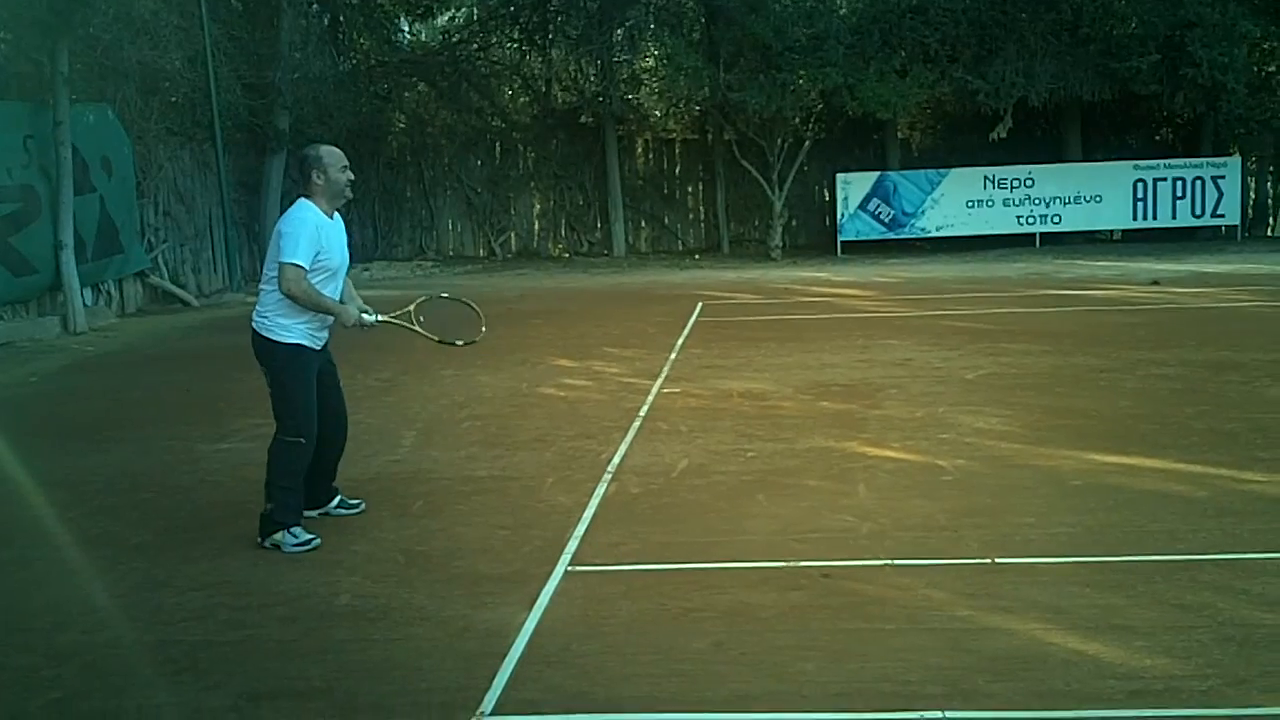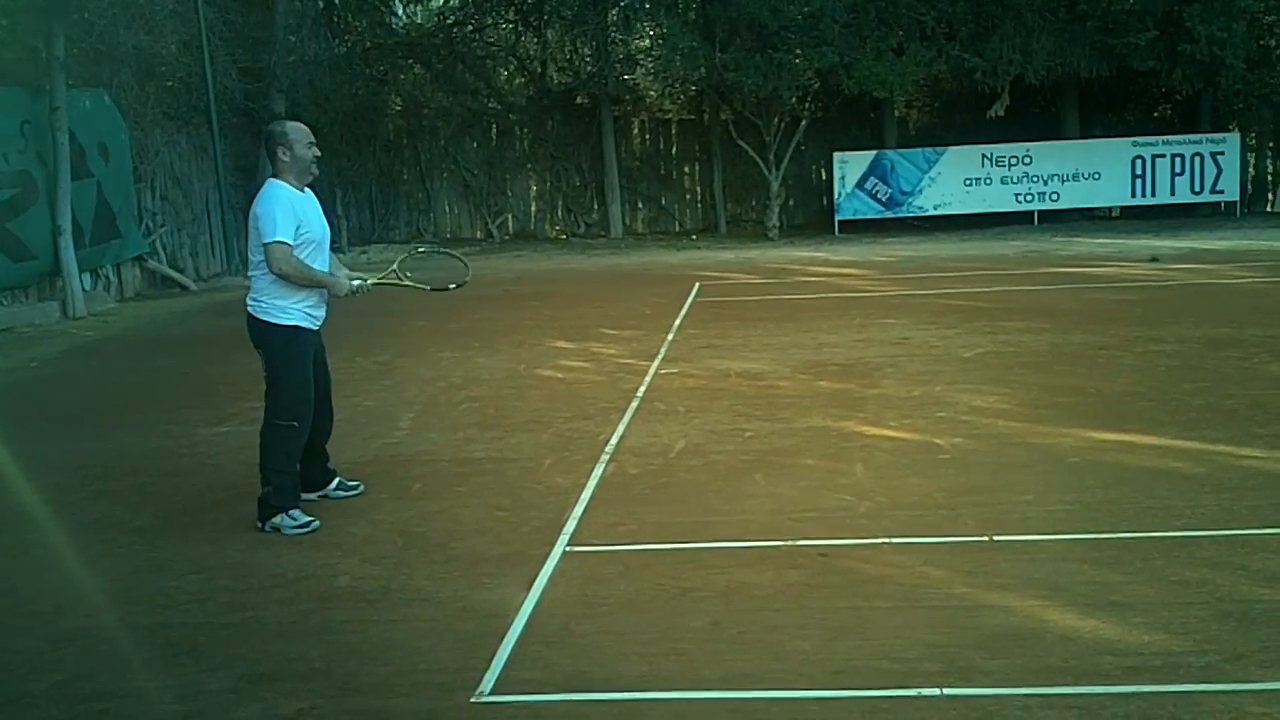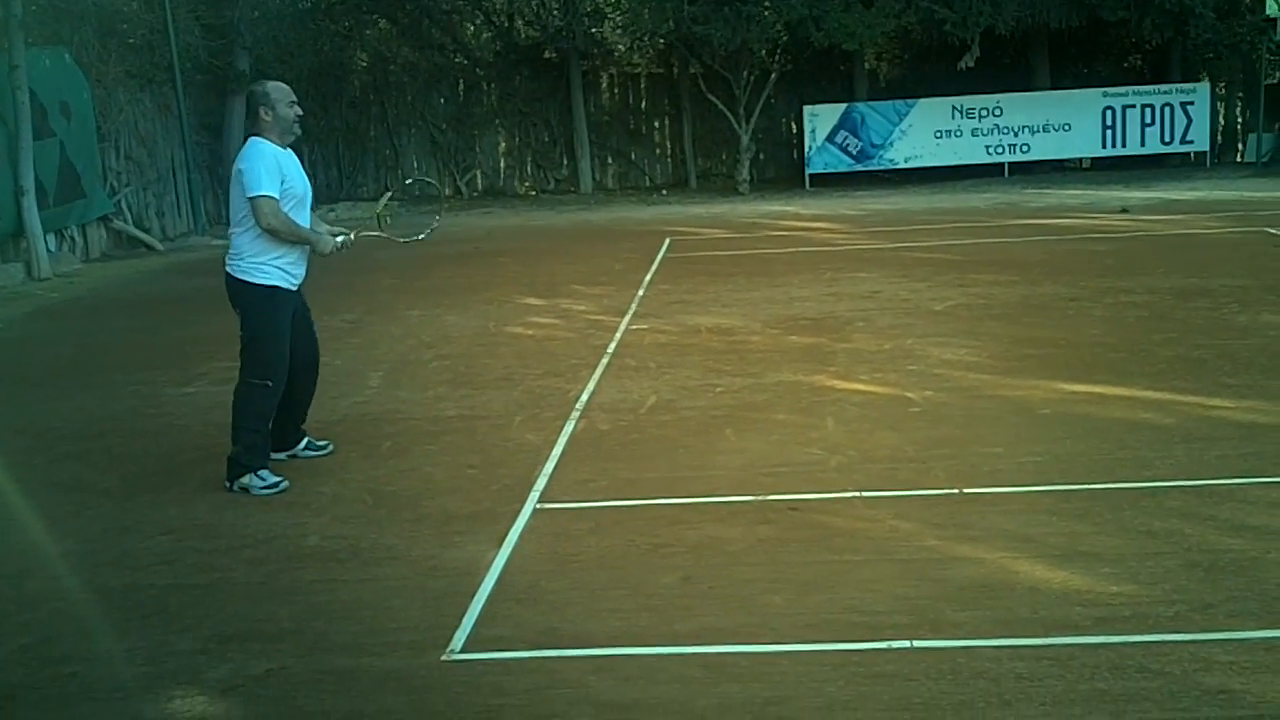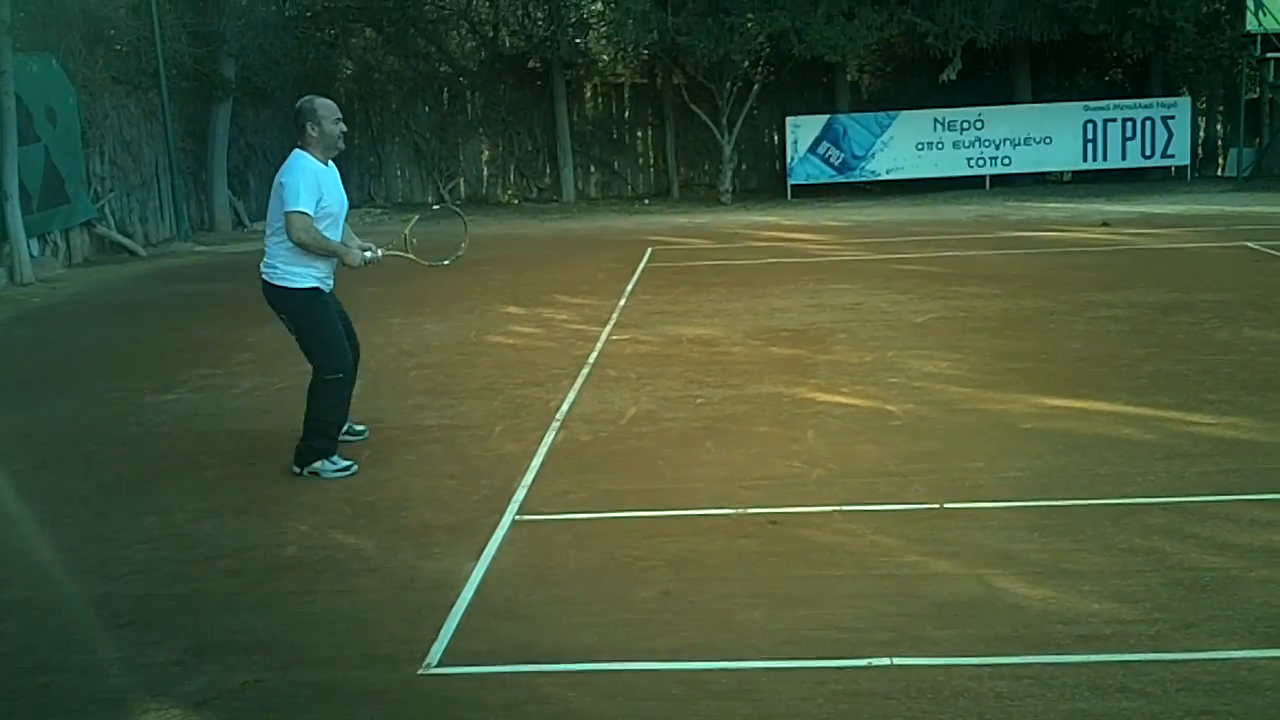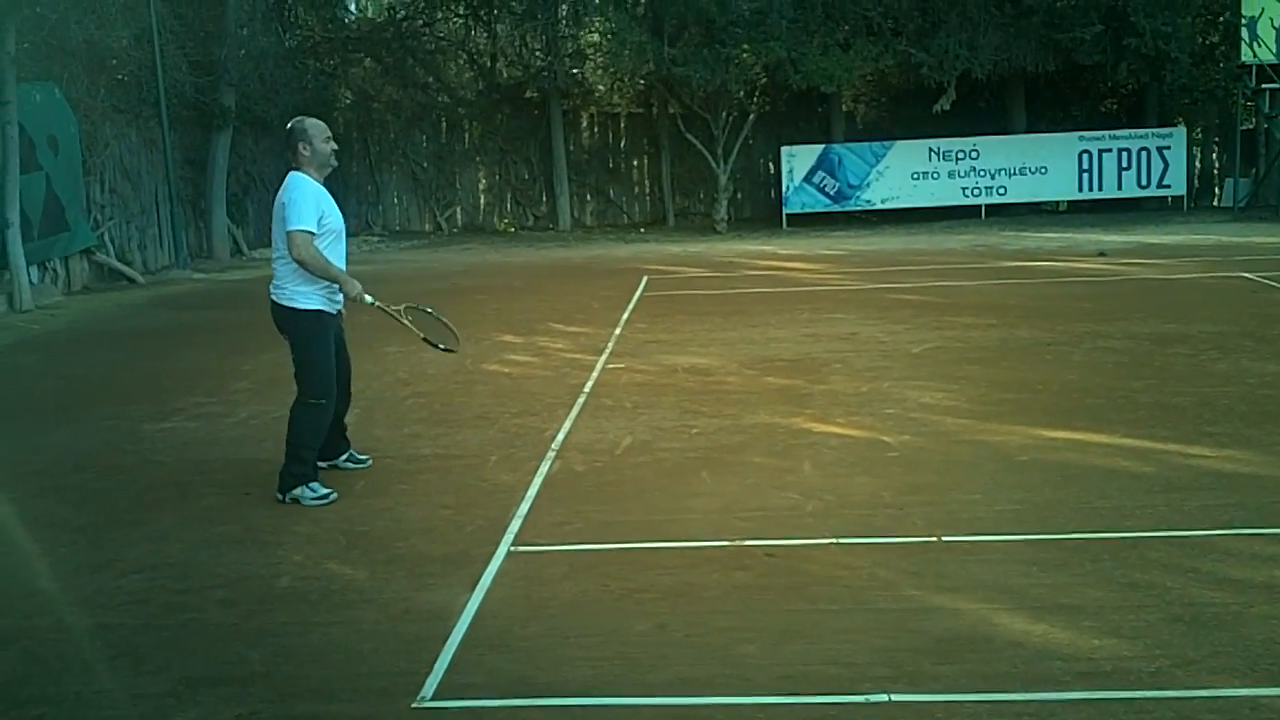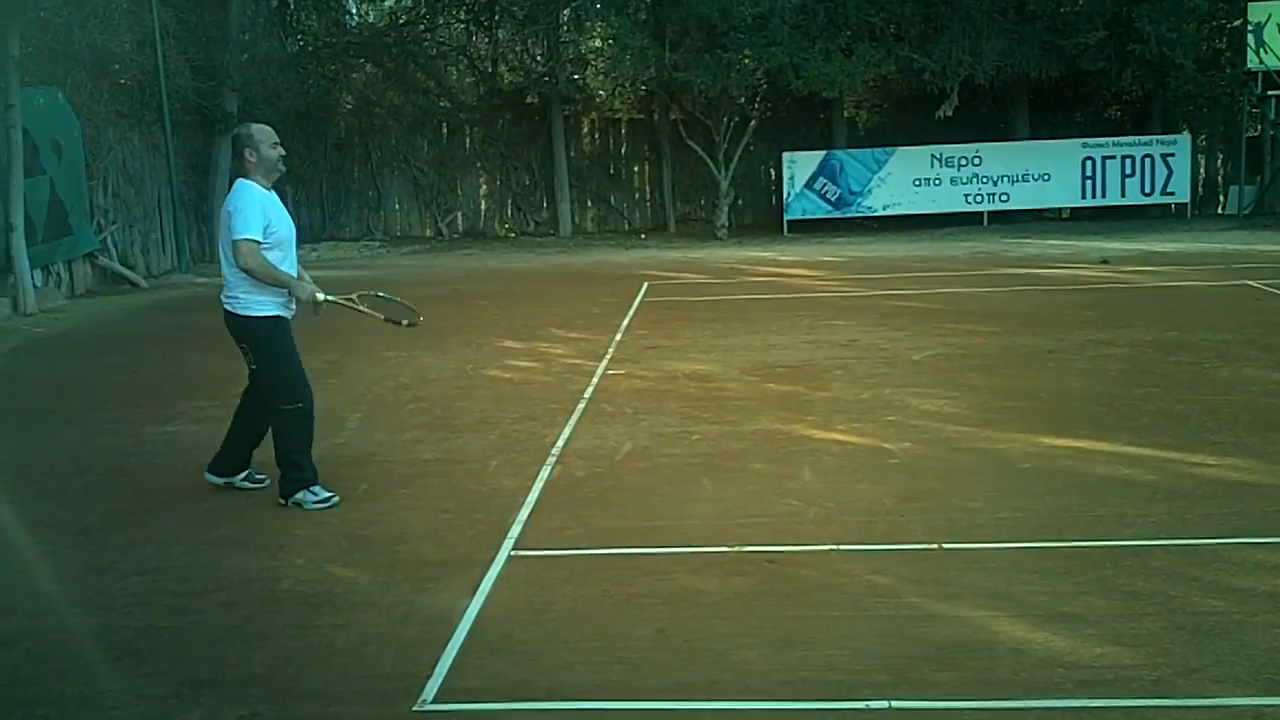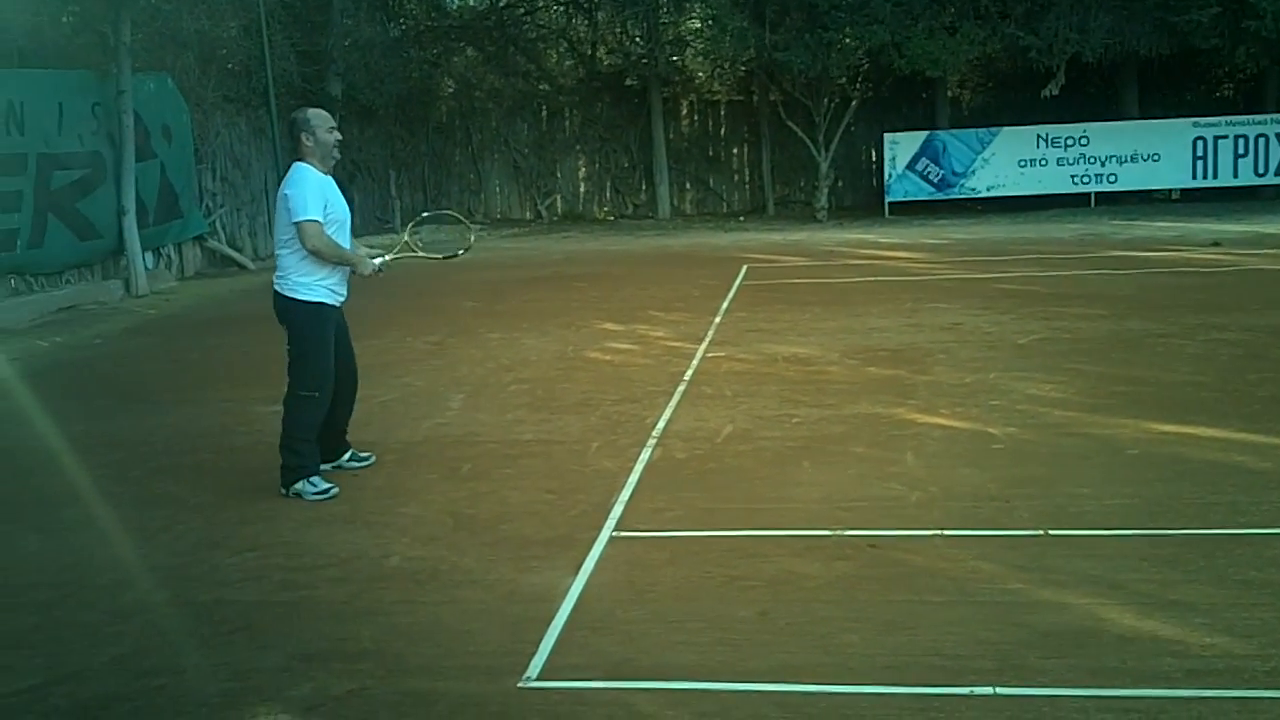
dt=0.7s
person 1, frame 1
left shoulder: (334, 220)
right shoulder: (304, 221)
right elbow: (292, 284)
left wrist: (355, 303)
right wrist: (338, 310)
left hip: (312, 341)
right hip: (283, 341)
left knee: (333, 423)
right knee: (297, 432)
left ankle: (319, 496)
right ankle: (278, 525)
person 1, frame 2
left shoulder: (305, 196)
right shoulder: (276, 199)
right elbow: (281, 263)
left wrist: (343, 273)
right wrist: (330, 282)
left hip: (304, 323)
right hip: (279, 324)
left knee: (318, 407)
right knee: (289, 414)
left ankle: (315, 479)
right ankle: (276, 508)
person 1, frame 3
left shoulder: (285, 155)
right shoulder: (259, 156)
right elbow: (269, 219)
left wrist: (326, 229)
right wrist: (315, 240)
left hip: (284, 283)
right hip: (258, 284)
left knee: (304, 363)
right knee: (264, 375)
left ankle: (286, 439)
right ankle: (245, 468)
person 1, frame 4
left shoulder: (328, 167)
right shoulder: (301, 171)
right elbow: (299, 232)
left wrist: (357, 244)
right wrist: (344, 253)
left hip: (314, 285)
right hip: (293, 286)
left knee: (345, 352)
right knee: (335, 365)
left ankle: (331, 422)
right ankle: (314, 455)
person 1, frame 5
left shoulder: (314, 188)
right shoulder: (301, 190)
right elbow: (301, 251)
left wrist: (336, 292)
right wrist: (346, 281)
left hip: (319, 308)
right hip: (303, 310)
left knee: (337, 383)
right knee: (317, 393)
left ankle: (332, 450)
right ankle: (296, 481)
person 1, frame 6
left shoulder: (267, 196)
right shoulder: (247, 198)
right elbow: (247, 259)
left wrist: (305, 281)
right wrist: (294, 285)
left hip: (266, 314)
right hip: (257, 316)
left knee: (265, 394)
right knee: (294, 399)
left ankle: (228, 466)
right ankle: (298, 485)
person 1, frame 7
left shoulder: (324, 180)
right shoulder: (304, 181)
right elbow: (314, 240)
left wrist: (361, 253)
right wrist: (356, 261)
left hip: (325, 300)
right hip: (304, 301)
left knee: (343, 378)
right knee: (310, 387)
left ankle: (332, 450)
right ankle: (297, 474)
